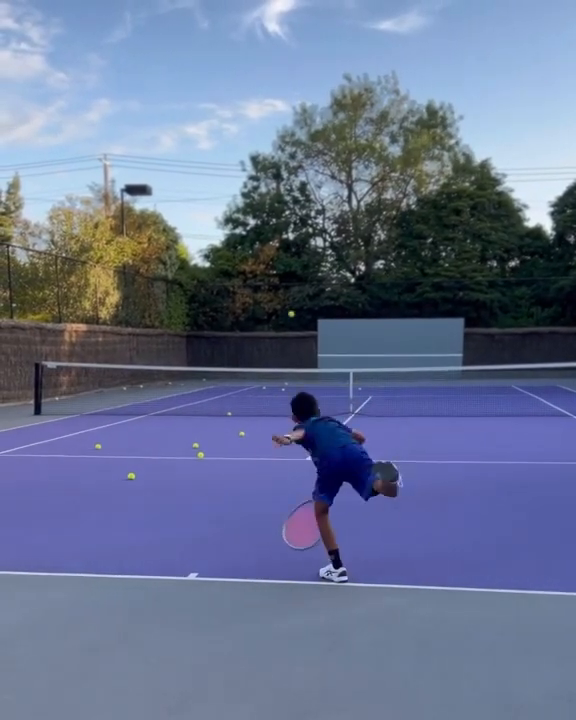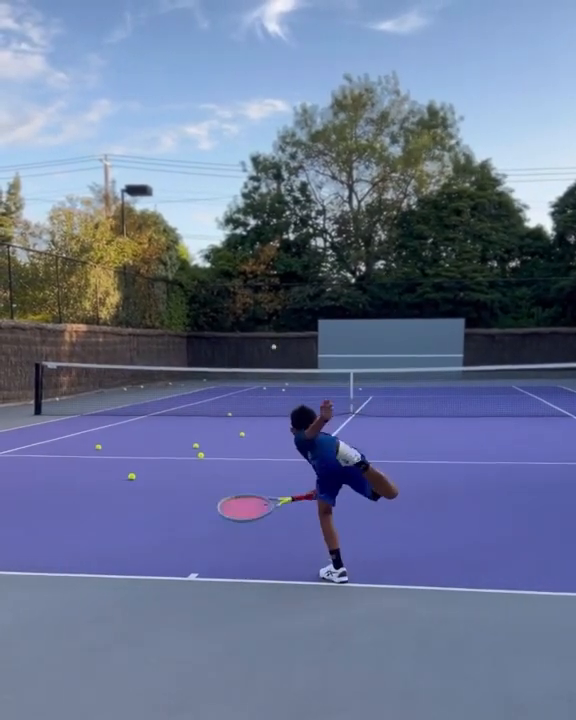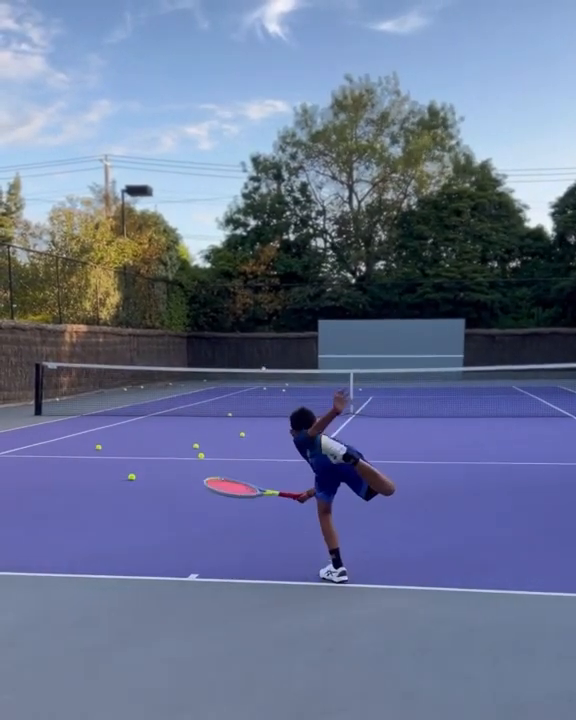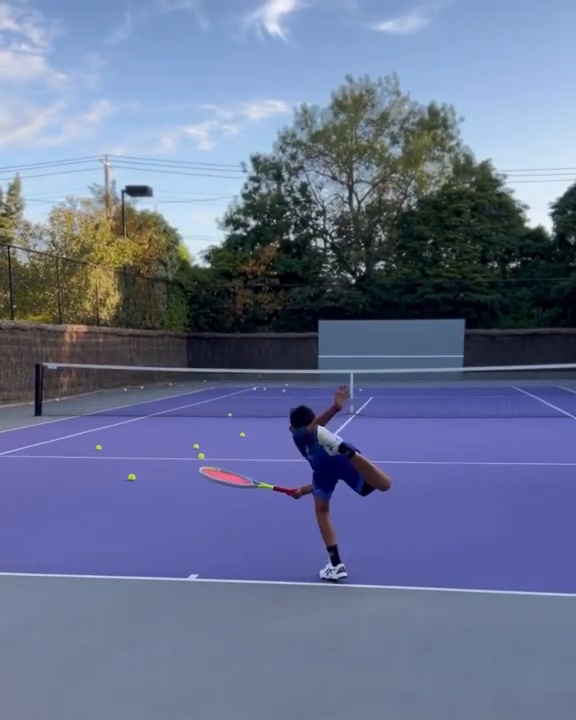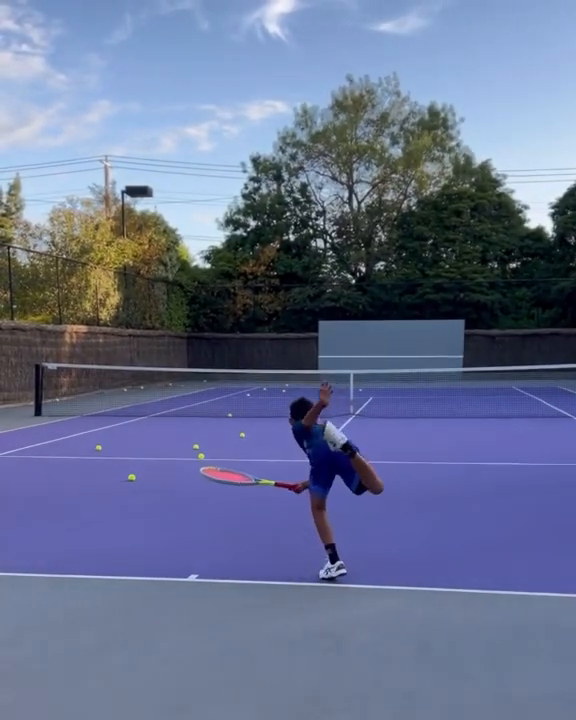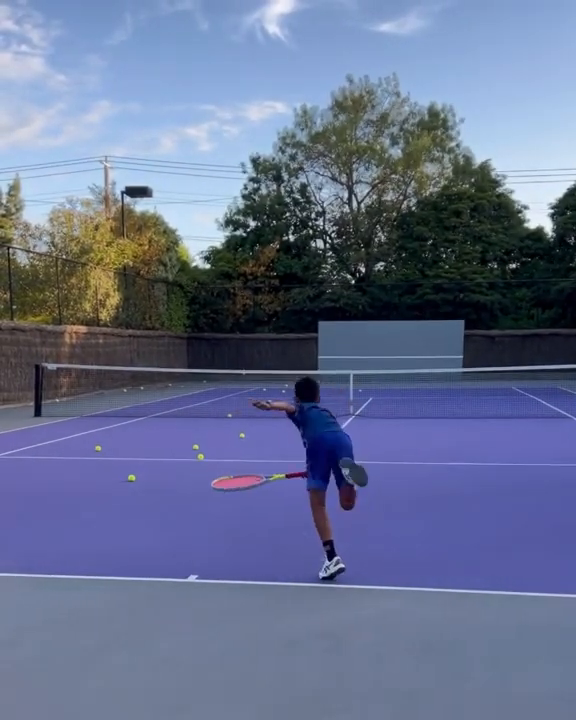
dt=0.1s
person 1, frame 1
left shoulder: (301, 428)
right shoulder: (331, 421)
left elbow: (299, 433)
right elbow: (360, 437)
left wrist: (289, 438)
left hip: (330, 463)
right hip: (356, 456)
left knee: (321, 513)
right knee: (390, 490)
left ankle: (336, 567)
right ankle: (383, 477)
person 1, frame 2
left shoulder: (302, 438)
right shoulder: (325, 437)
left elbow: (312, 430)
left wrist: (323, 418)
right wrist: (318, 489)
left hip: (328, 465)
left knee: (324, 513)
right knee: (390, 492)
left ankle: (337, 567)
right ankle: (356, 462)
person 1, frame 3
left shoulder: (301, 439)
right shoulder: (319, 440)
left elbow: (318, 428)
left wrist: (334, 412)
right wrist: (310, 493)
left hip: (326, 463)
right hip: (345, 462)
left knee: (324, 512)
right knee: (388, 489)
left ankle: (337, 567)
right ankle: (347, 456)
person 1, frame 4
left shoulder: (300, 436)
right shoulder: (317, 437)
left elbow: (316, 425)
left wrist: (334, 408)
right wrist: (304, 490)
left hip: (324, 458)
right hip: (343, 458)
left knee: (322, 511)
right knee: (384, 484)
left ankle: (335, 564)
right ankle: (343, 450)
person 1, frame 5
left shoulder: (298, 428)
right shoulder: (320, 429)
left elbow: (309, 419)
left wrist: (320, 405)
right wrist: (307, 484)
left hip: (322, 456)
left knee: (318, 509)
right knee: (376, 488)
left ankle: (334, 561)
right ankle: (343, 446)
person 1, frame 6
left shoulder: (300, 409)
right shoulder: (325, 412)
left elbow: (289, 406)
left wrist: (271, 405)
left hip: (324, 444)
right hip: (342, 442)
left knee: (318, 505)
right knee: (347, 504)
left ankle: (332, 558)
right ankle: (349, 472)
